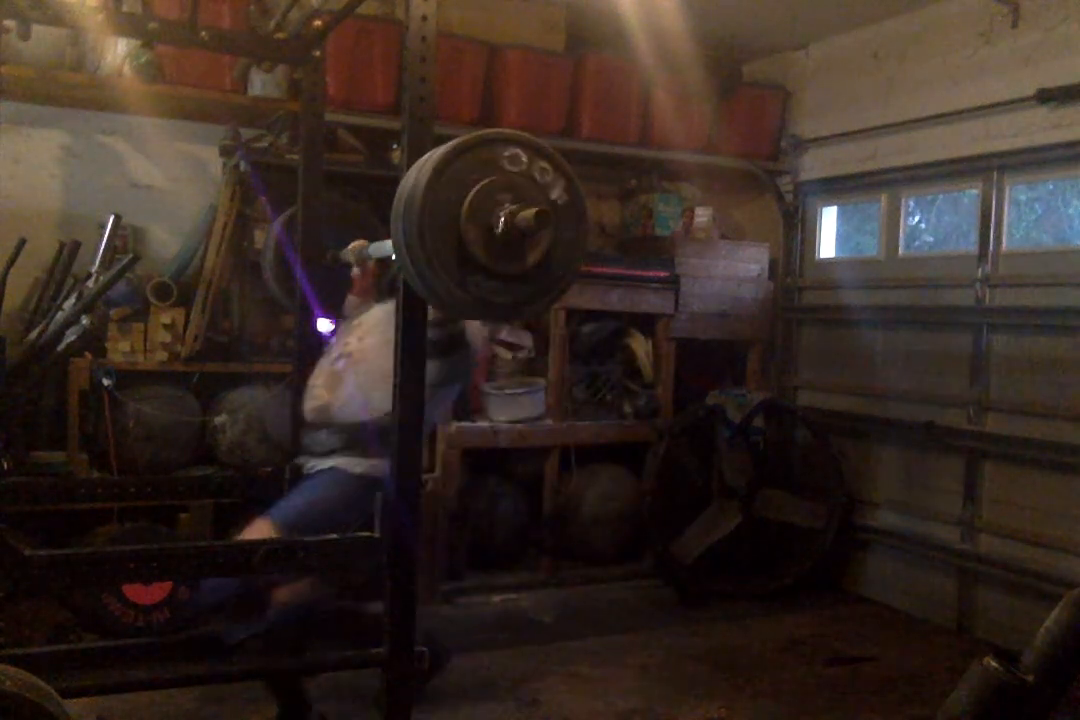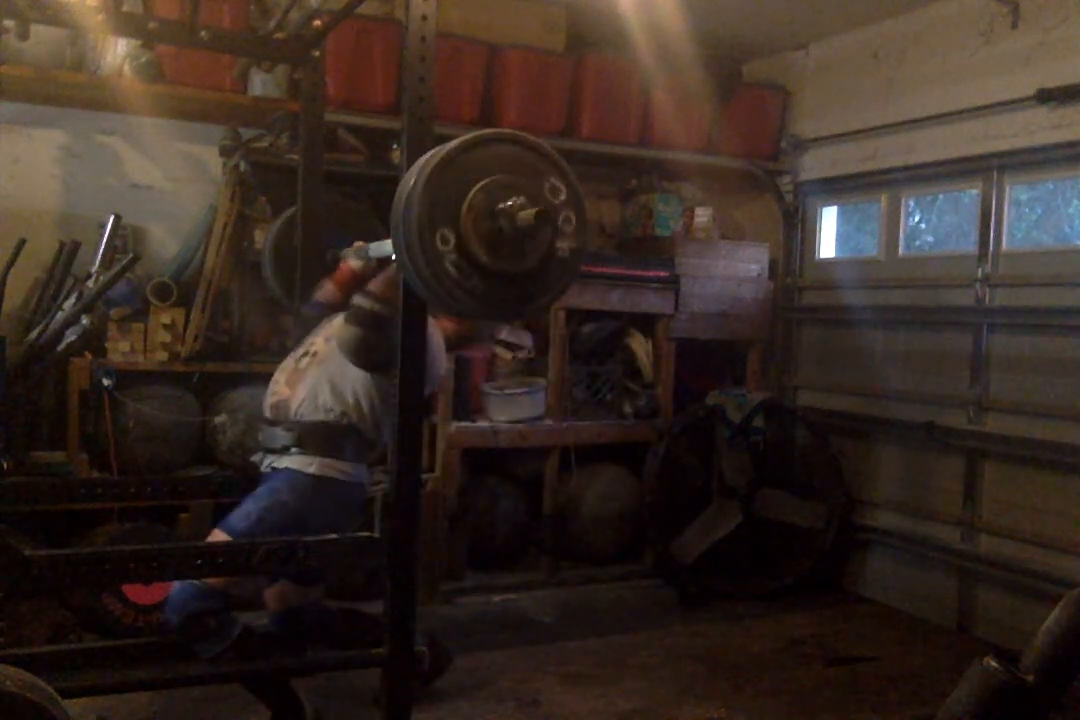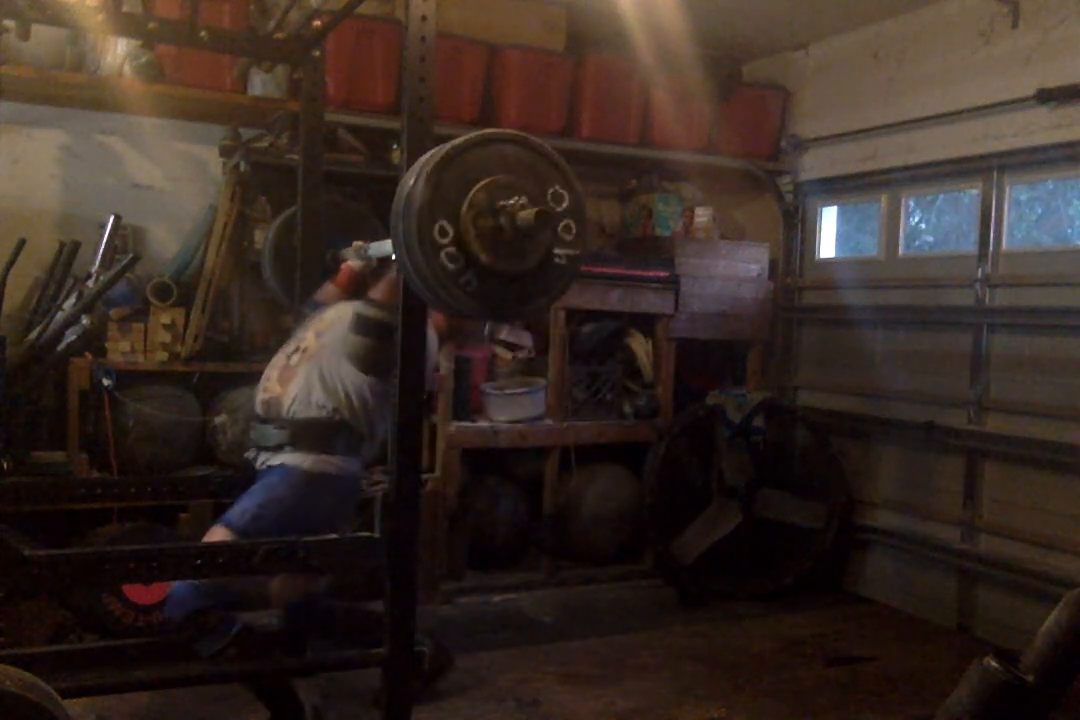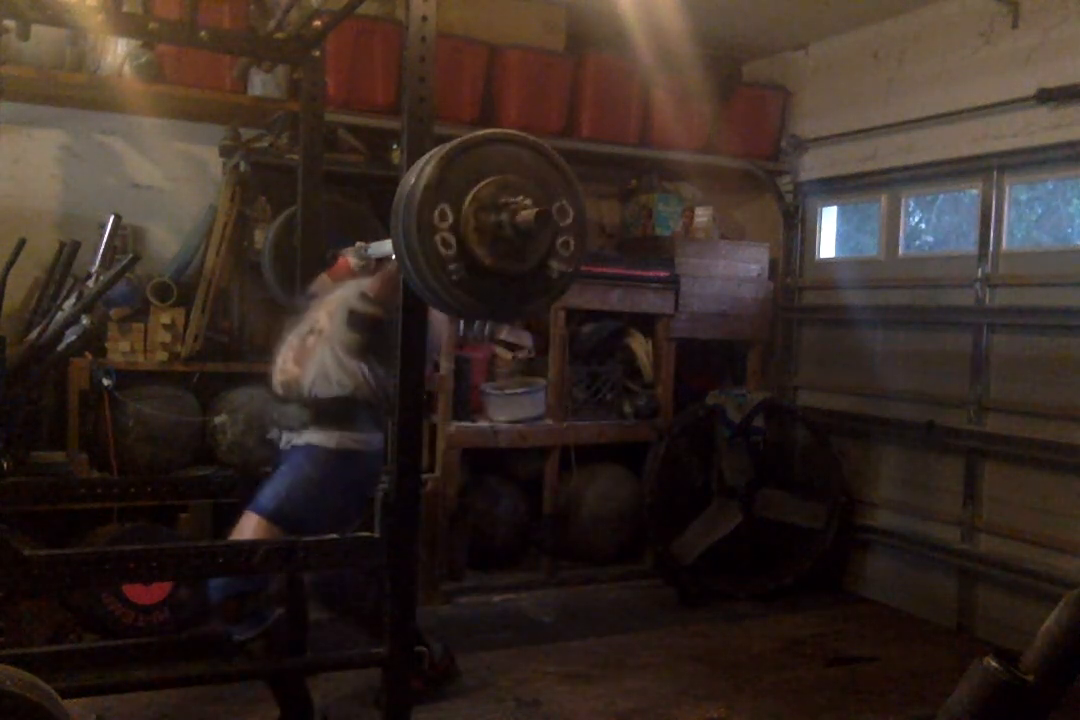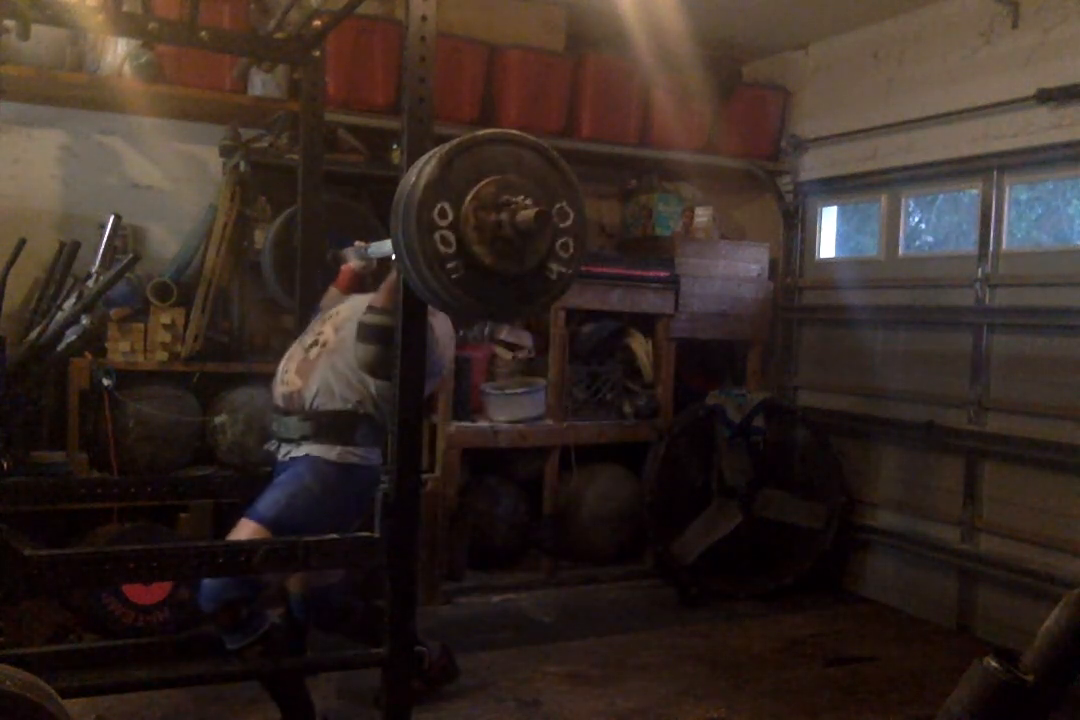
dt=0.5s
person 1, frame 1
left shoulder: (458, 327)
right shoulder: (396, 307)
left elbow: (439, 338)
right elbow: (351, 339)
right wrist: (363, 284)
left hip: (355, 474)
right hip: (332, 469)
left knee: (223, 586)
right knee: (288, 606)
person 1, frame 2
left shoulder: (418, 340)
right shoulder: (398, 324)
left elbow: (358, 336)
right elbow: (313, 325)
right wrist: (354, 269)
left hip: (314, 476)
right hip: (302, 472)
left knee: (191, 604)
right knee: (295, 619)
right ankle: (418, 652)
person 1, frame 3
right shoulder: (362, 310)
left elbow: (363, 348)
right elbow: (316, 323)
left wrist: (403, 272)
right wrist: (351, 271)
left hip: (311, 473)
right hip: (293, 468)
left knee: (191, 599)
right knee: (302, 609)
right ankle: (417, 652)
person 1, frame 4
right shoulder: (376, 285)
left elbow: (359, 337)
right elbow: (315, 314)
left wrist: (400, 267)
right wrist: (346, 268)
left hip: (334, 448)
right hip: (311, 442)
left knee: (233, 584)
right knee: (329, 579)
right ankle: (427, 657)
person 1, frame 5
left shoulder: (429, 326)
right shoulder: (371, 302)
left elbow: (374, 355)
right elbow: (327, 326)
left wrist: (403, 273)
right wrist: (350, 274)
left hip: (331, 464)
right hip: (303, 457)
left knee: (224, 591)
right knee: (316, 602)
right ankle: (426, 658)
